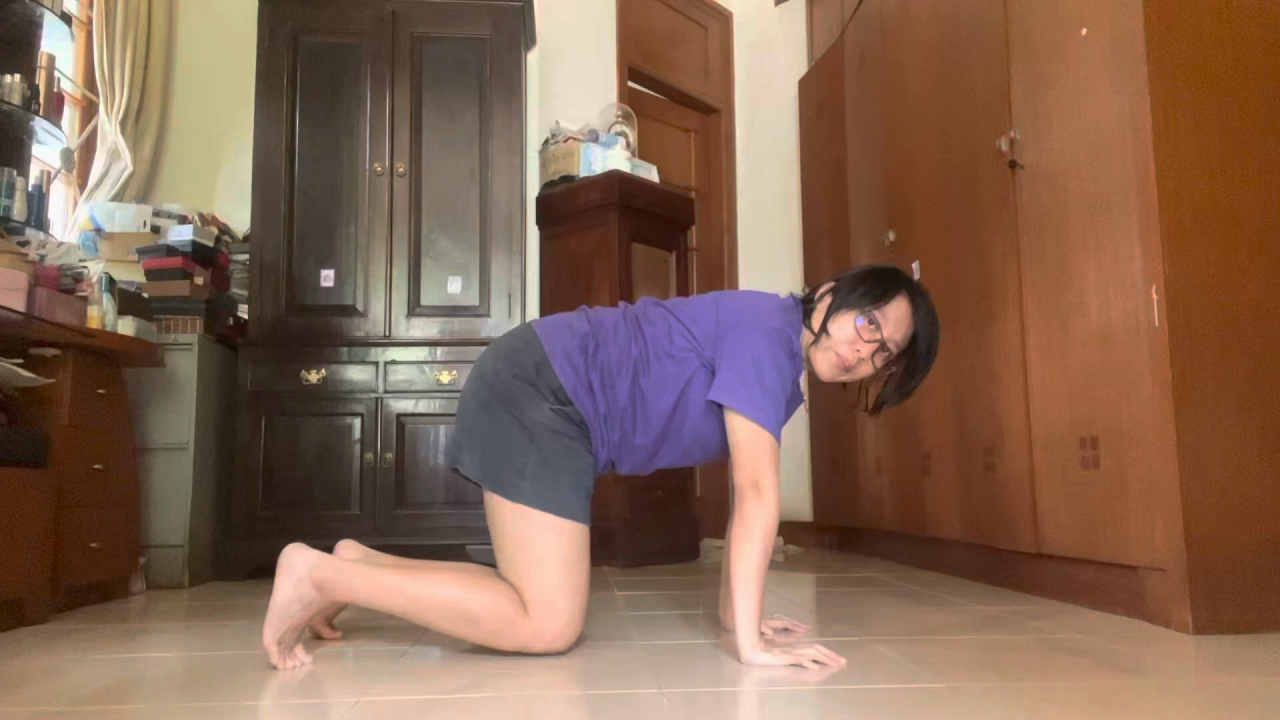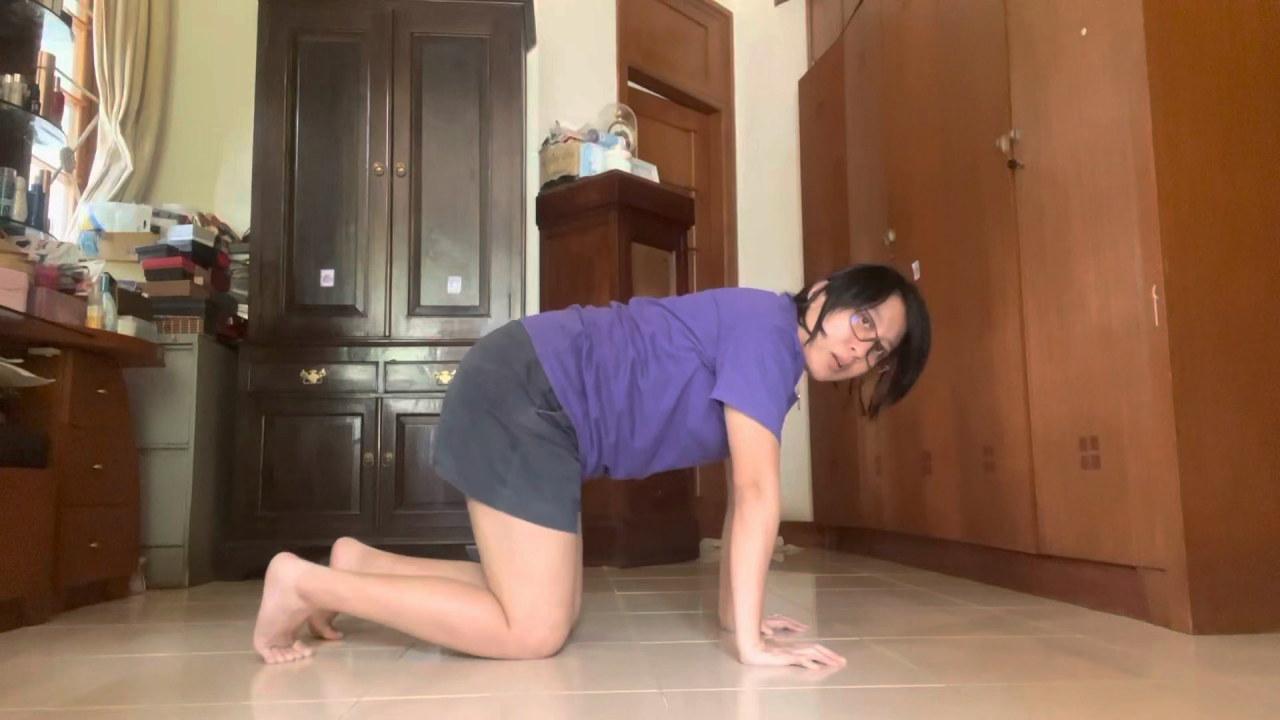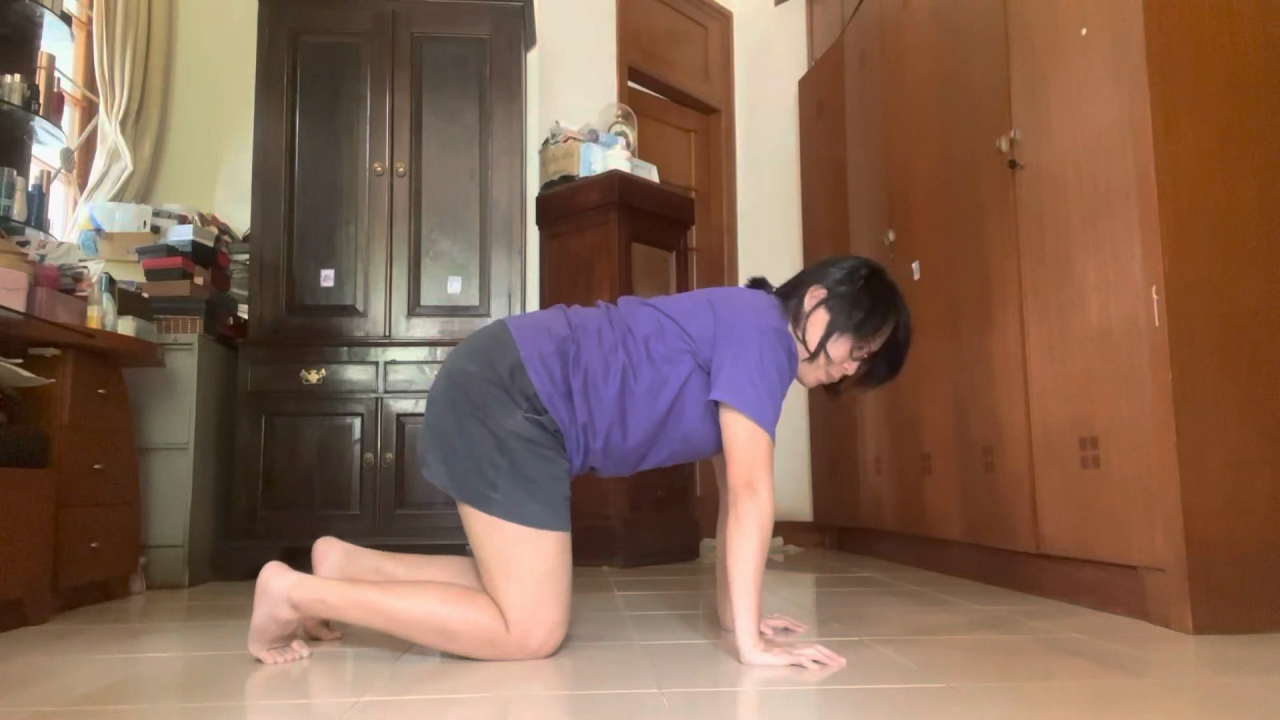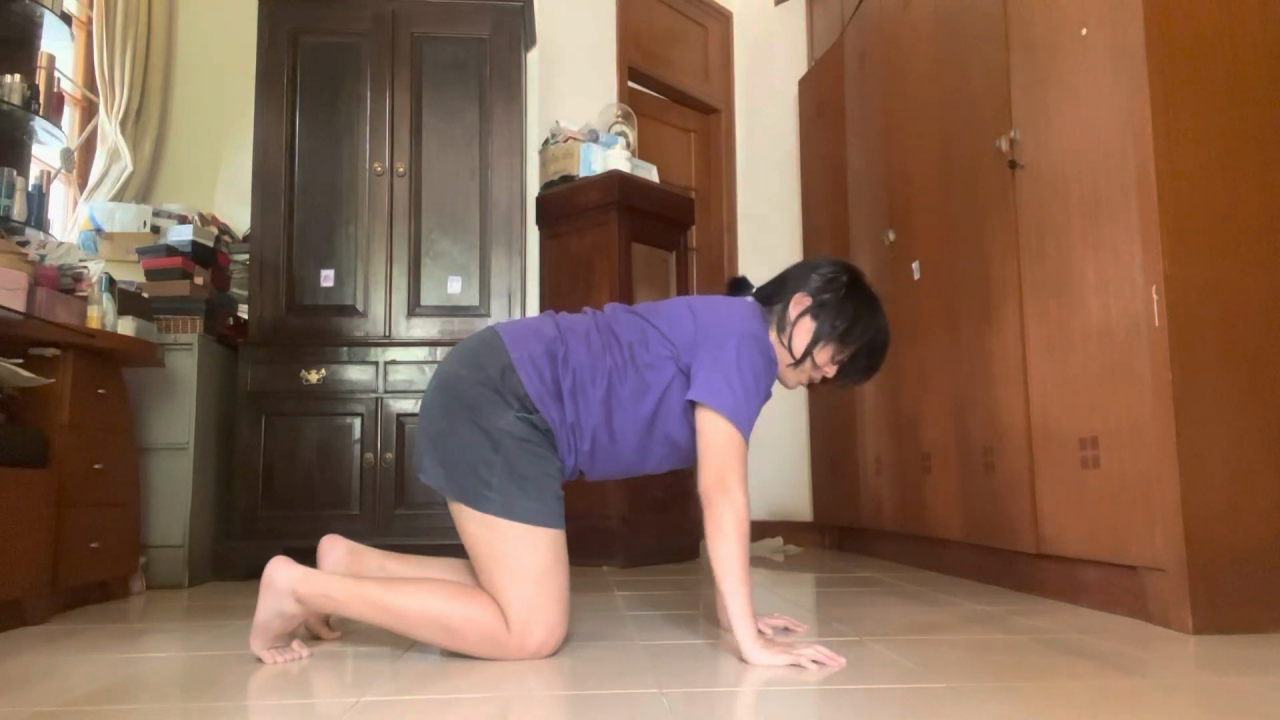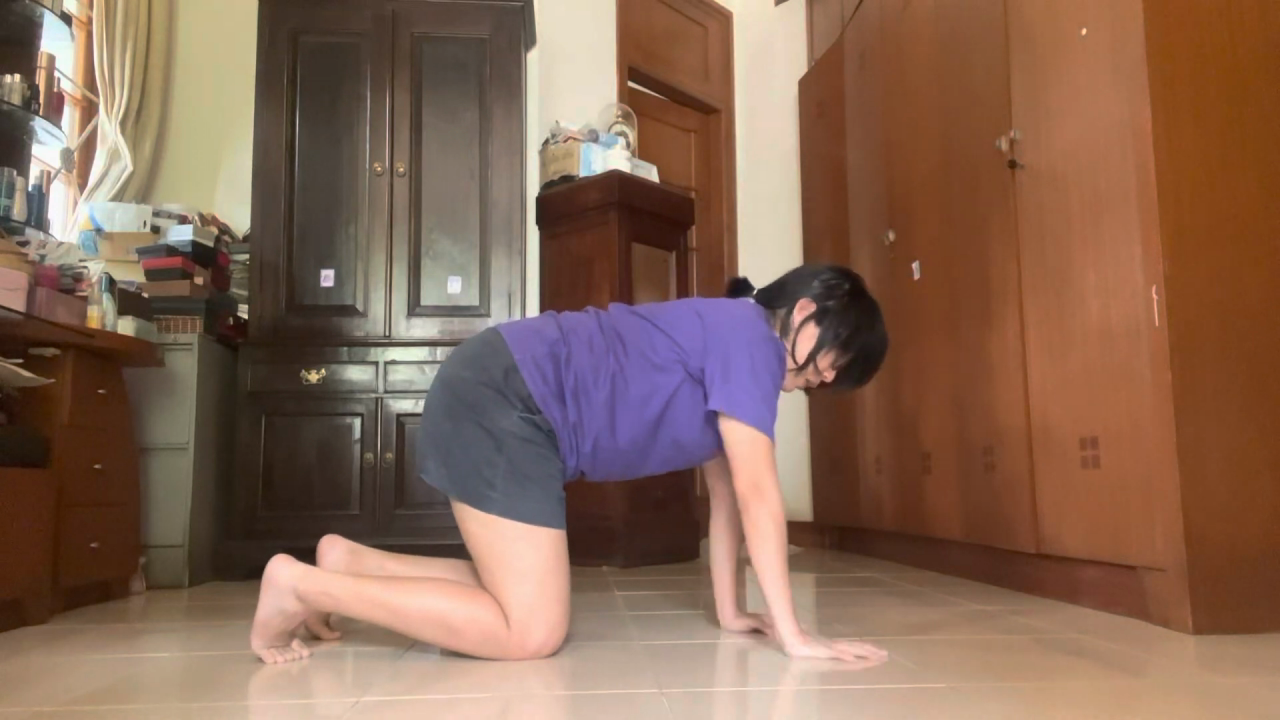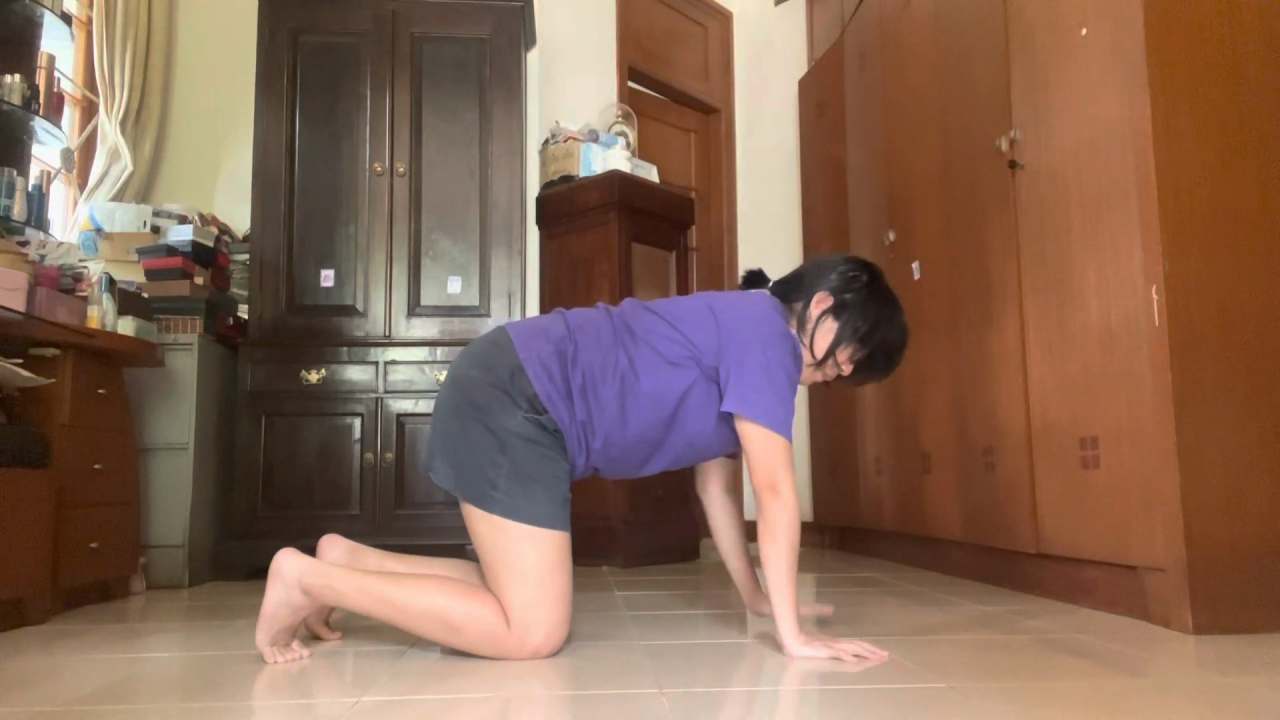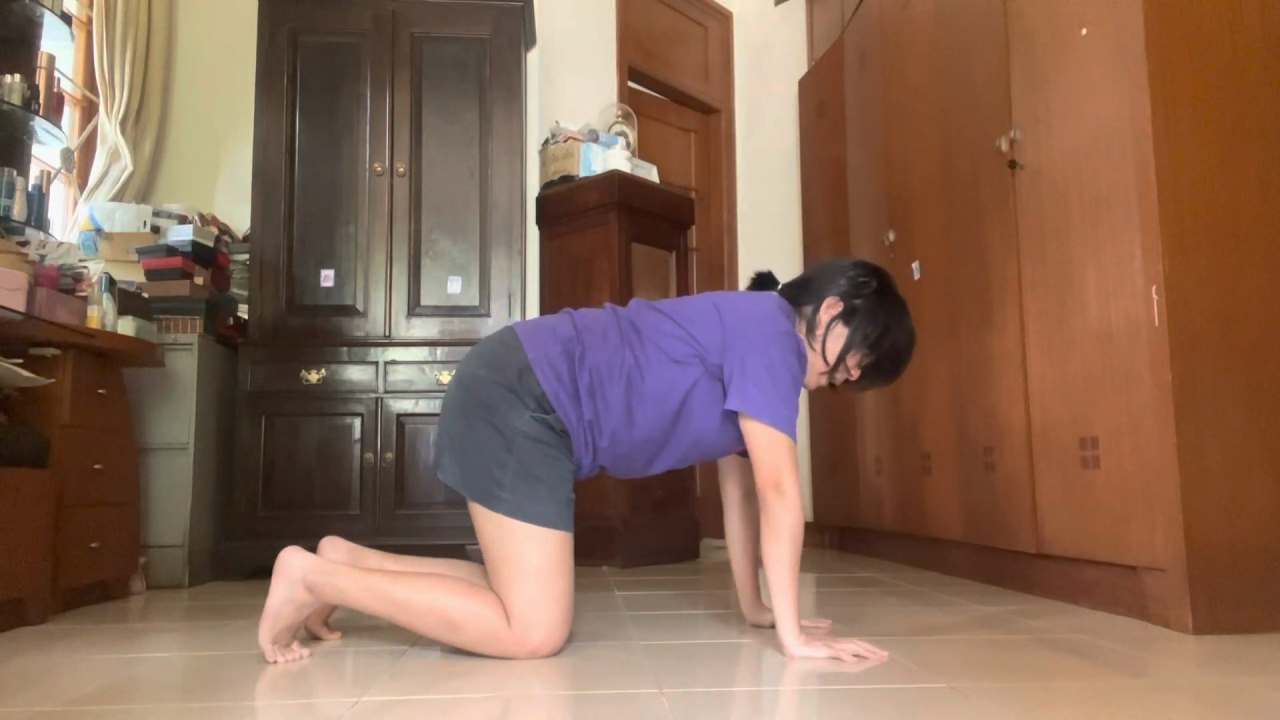
dt=0.4s
person 1, frame 1
left shoulder: (785, 380)
right shoulder: (769, 333)
left elbow: (748, 495)
right elbow: (757, 495)
left wrist: (735, 609)
right wrist: (750, 639)
left hip: (542, 402)
right hip: (534, 391)
left knee: (544, 594)
right knee: (548, 625)
left ankle: (362, 566)
right ankle: (320, 574)
person 1, frame 2
left shoulder: (773, 366)
right shoulder: (768, 331)
left elbow: (743, 495)
right elbow: (757, 493)
left wrist: (733, 612)
right wrist: (749, 640)
left hip: (528, 398)
right hip: (525, 392)
left knee: (550, 604)
right knee: (533, 632)
left ankle: (363, 564)
right ankle: (307, 582)
person 1, frame 3
left shoulder: (745, 342)
right shoulder: (763, 332)
left elbow: (733, 492)
right elbow: (751, 493)
left wrist: (732, 611)
right wrist: (749, 641)
left hip: (503, 392)
right hip: (509, 396)
left knee: (523, 585)
right knee: (532, 631)
left ankle: (347, 564)
right ankle: (296, 592)
person 1, frame 4
left shoulder: (734, 350)
right shoulder: (742, 336)
left elbow: (725, 491)
right elbow: (720, 490)
left wrist: (732, 614)
right wrist: (751, 638)
left hip: (496, 398)
right hip: (499, 397)
left knee: (518, 588)
right knee: (531, 632)
left ankle: (350, 561)
right ankle: (303, 586)
person 1, frame 5
left shoulder: (727, 349)
right shoulder: (752, 341)
left elbow: (725, 493)
right elbow: (760, 496)
left wrist: (729, 611)
right wrist: (792, 634)
left hip: (495, 394)
right hip: (502, 399)
left knee: (517, 588)
right knee: (533, 632)
left ankle: (350, 560)
right ankle: (303, 584)
person 1, frame 6
left shoulder: (738, 338)
right shoulder: (767, 335)
left elbow: (715, 482)
right elbow: (776, 493)
left wrist: (755, 599)
right wrist: (792, 634)
left hip: (510, 396)
right hip: (514, 398)
left knee: (524, 592)
right knee: (534, 632)
left ankle: (350, 560)
right ankle: (310, 579)
person 1, frame 7
left shoulder: (747, 338)
right shoulder: (772, 335)
left elbow: (741, 485)
right elbow: (780, 491)
left wrist: (753, 605)
right wrist: (793, 634)
left hip: (518, 397)
right hip: (519, 396)
left knee: (527, 593)
right knee: (533, 632)
left ankle: (348, 560)
right ankle: (315, 576)
